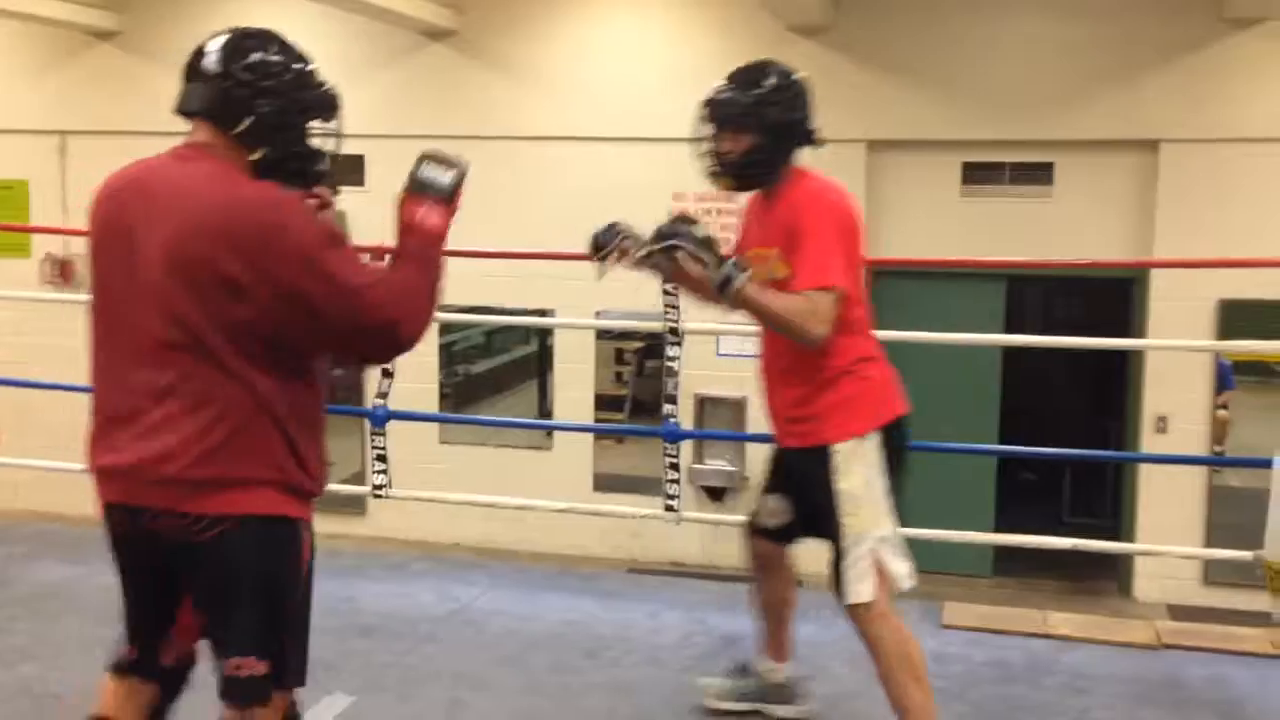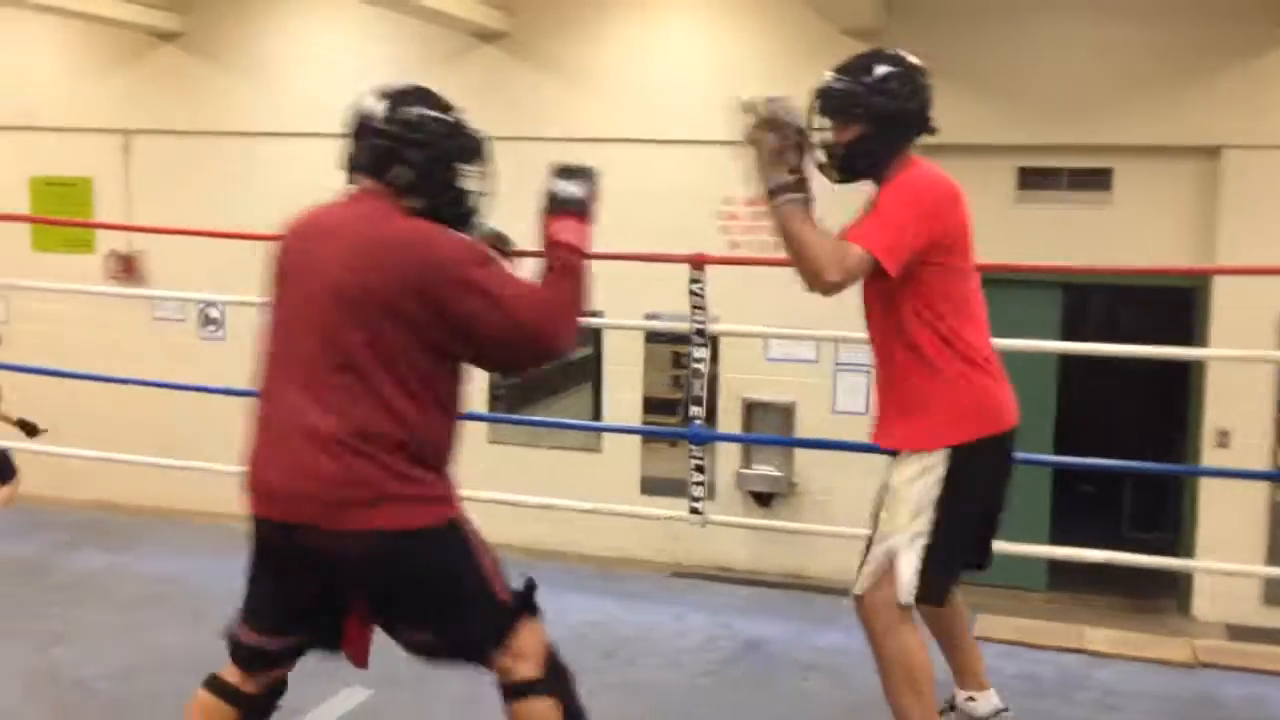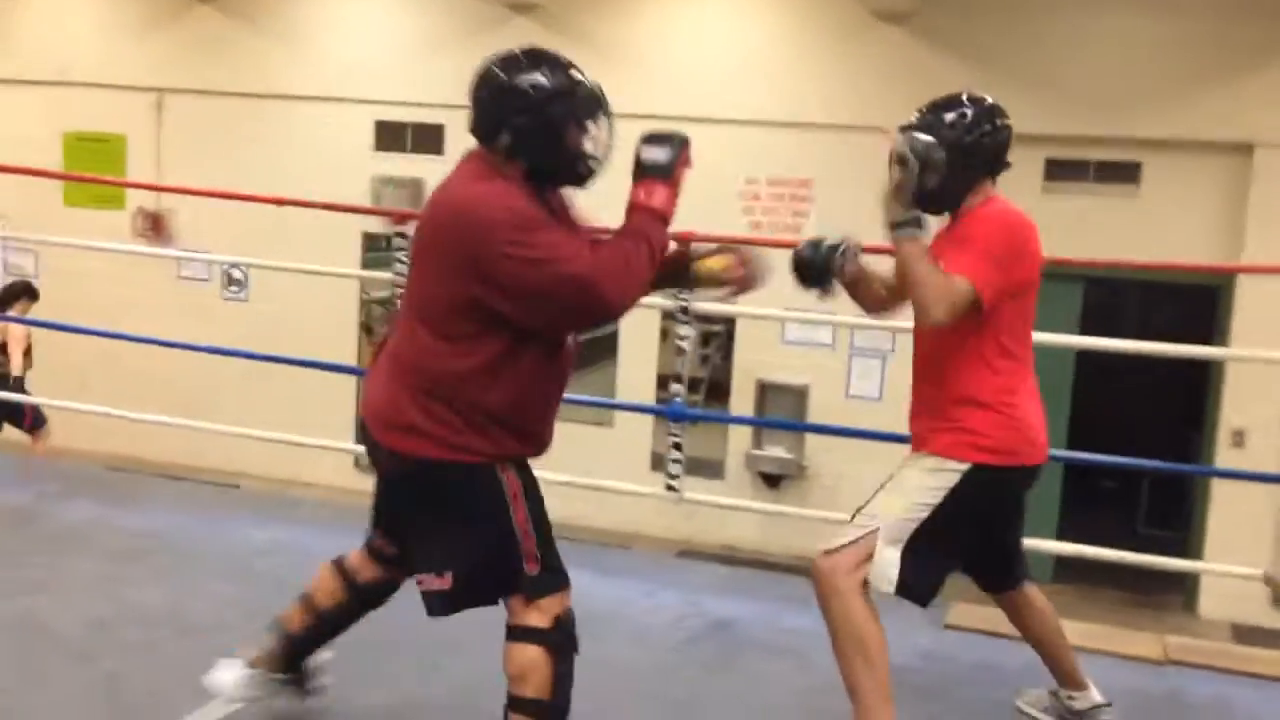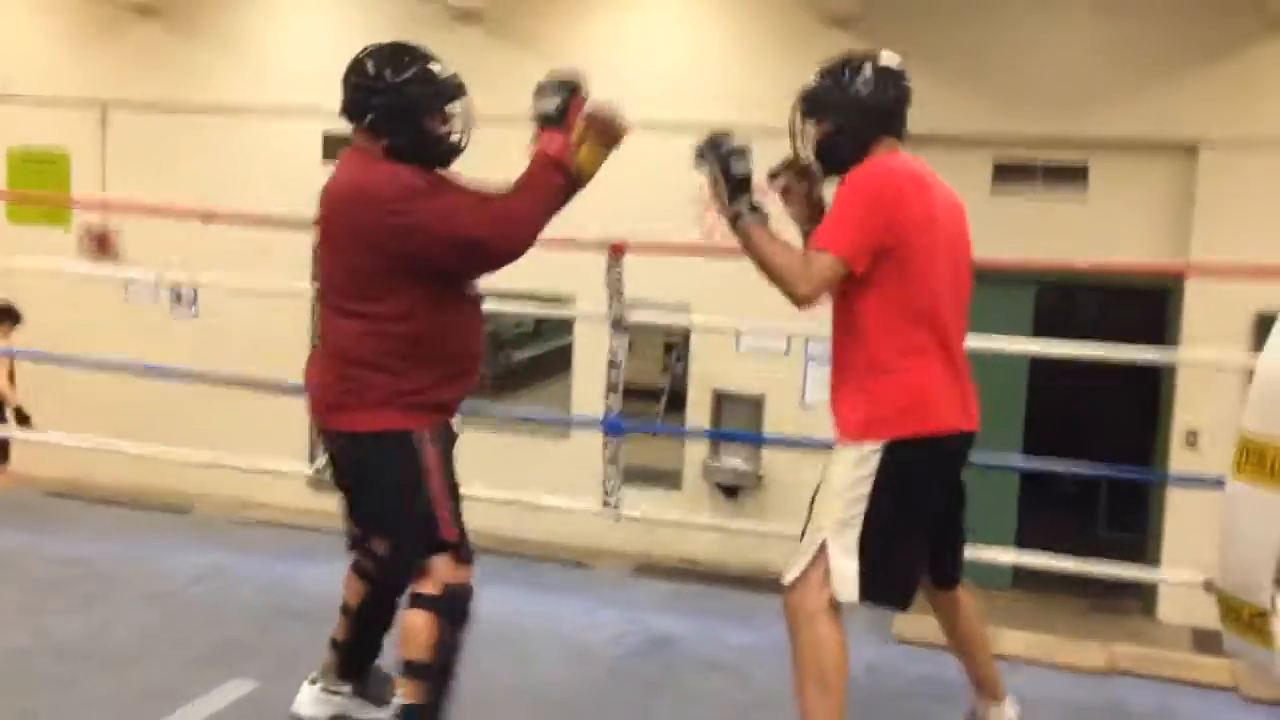
dt=0.4s
person 1, frame 1
left shoulder: (120, 193)
right shoulder: (264, 214)
right elbow: (385, 325)
right wrist: (427, 218)
left hip: (134, 487)
right hip: (239, 499)
left knee: (151, 661)
person 1, frame 2
left shoulder: (307, 233)
right shoulder: (426, 253)
right elbow: (540, 334)
right wrist: (568, 233)
left hip: (285, 494)
right hip: (388, 510)
left knee: (255, 665)
right knee: (521, 645)
person 1, frame 3
left shoulder: (516, 187)
right shoulder: (490, 210)
left elbow: (586, 260)
right elbow: (599, 289)
left wrist: (689, 264)
right wrist: (655, 193)
left hip: (405, 420)
right hip: (457, 440)
left knee: (385, 553)
right knee: (541, 604)
left ankle: (272, 661)
person 1, frame 4
left shoulder: (381, 181)
right shoulder: (383, 190)
left elbow: (477, 221)
right elbow: (497, 233)
left wrist: (575, 159)
right wrist: (555, 143)
left hip: (369, 406)
right hip: (385, 414)
left knee: (389, 549)
right knee: (443, 574)
person 2, frame 1
left shoulder: (819, 204)
right shoulder: (761, 205)
left elbow: (813, 324)
right elbow: (722, 294)
left wrist: (725, 269)
right wrist: (655, 256)
left hip: (851, 422)
right hip: (801, 422)
left knee: (866, 595)
right knee: (767, 542)
person 2, frame 2
left shoulder: (921, 191)
right shoulder: (898, 192)
left elbow: (829, 274)
right elbow: (824, 268)
left wrist: (784, 185)
right wrist: (784, 172)
left hip: (949, 426)
right hip: (941, 421)
left knee: (883, 598)
right knee: (922, 577)
person 2, frame 3
left shoulder: (1001, 225)
right shoulder: (965, 229)
left elbow: (936, 310)
right elbow: (883, 301)
left wrist: (905, 215)
right wrist: (842, 262)
left hip: (975, 448)
right hip: (997, 444)
left knee: (839, 571)
right knee: (1005, 580)
person 2, frame 4
left shoulder: (875, 180)
right shoulder: (935, 191)
left elbow: (804, 285)
left wrist: (738, 206)
right wrist: (810, 215)
left hip: (892, 423)
right hip: (943, 419)
left knee: (810, 593)
right knee: (941, 577)
